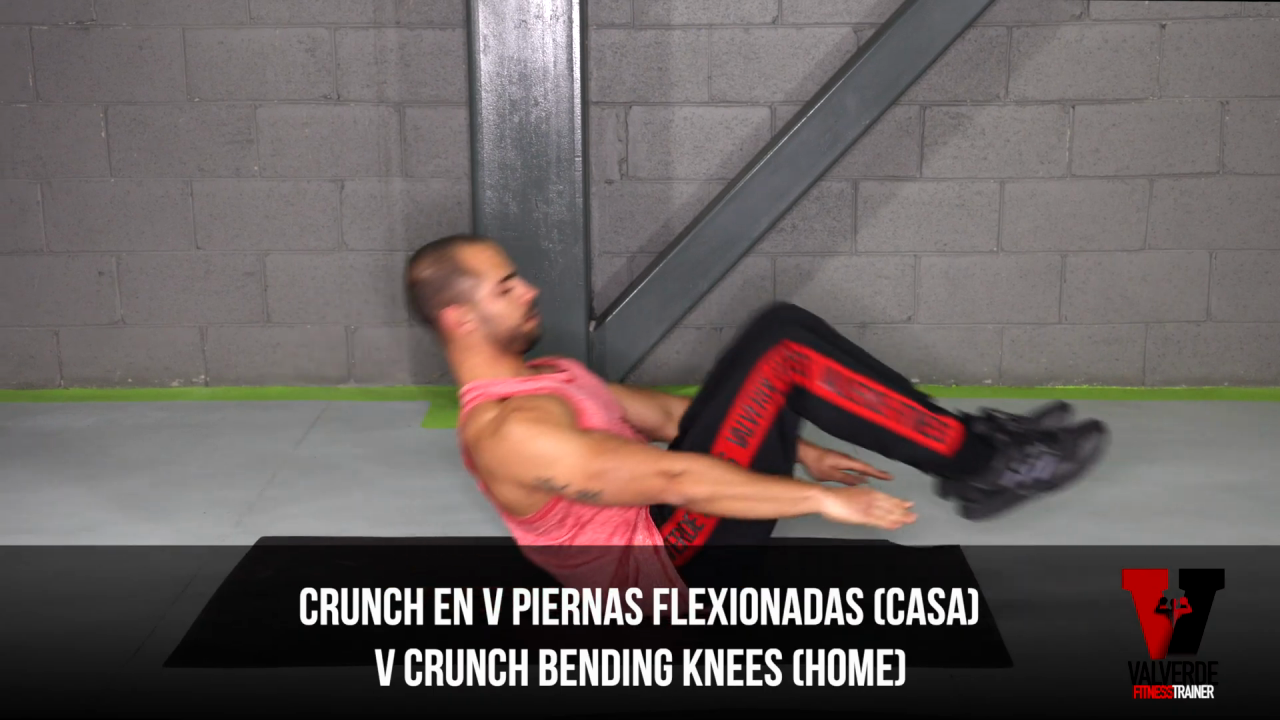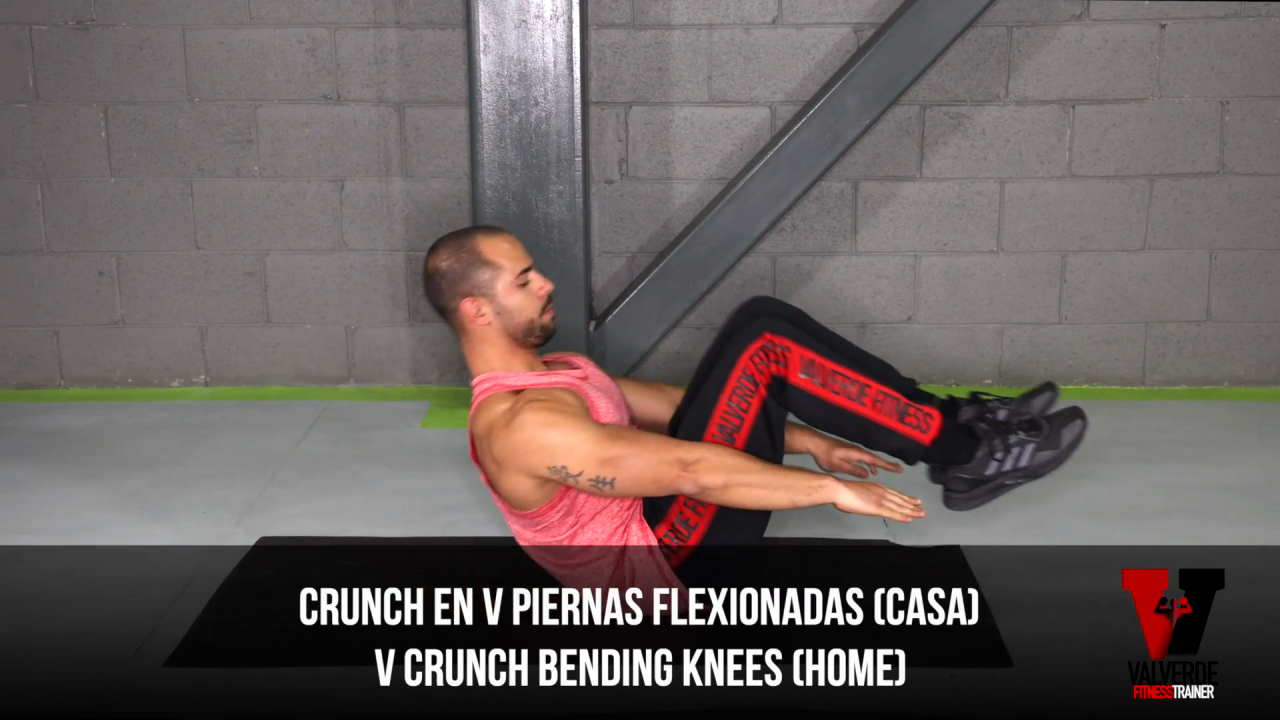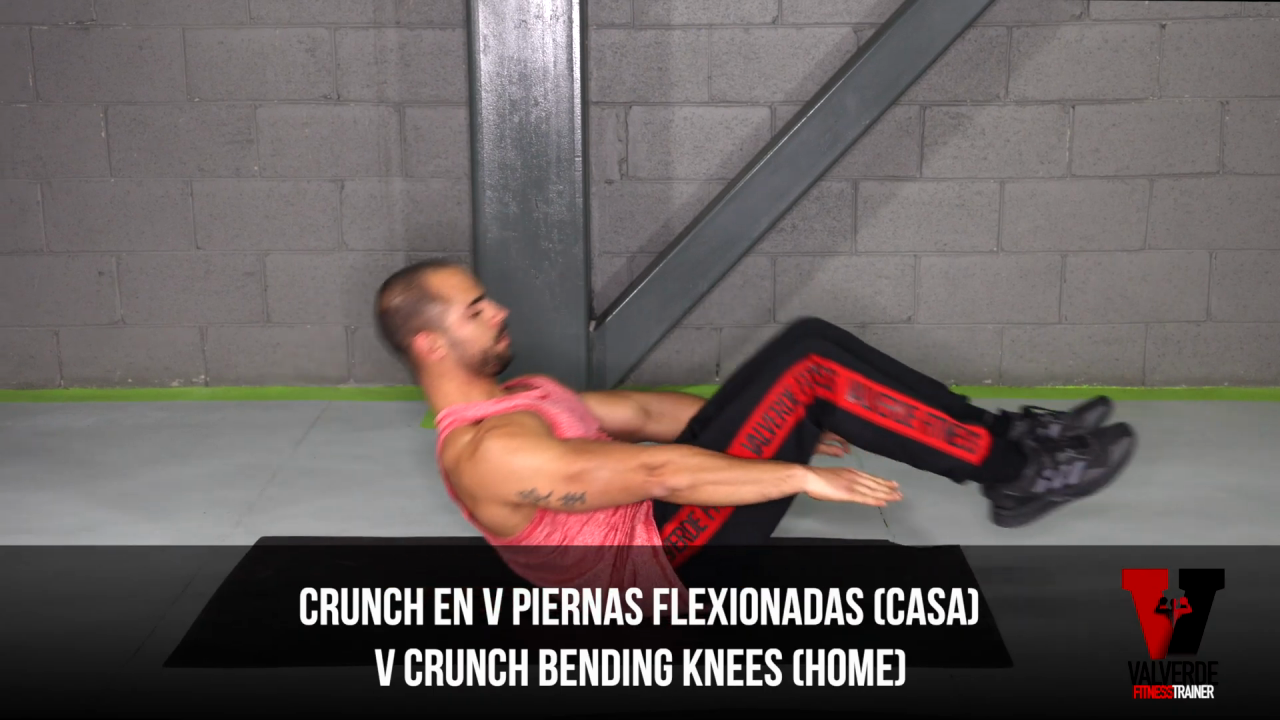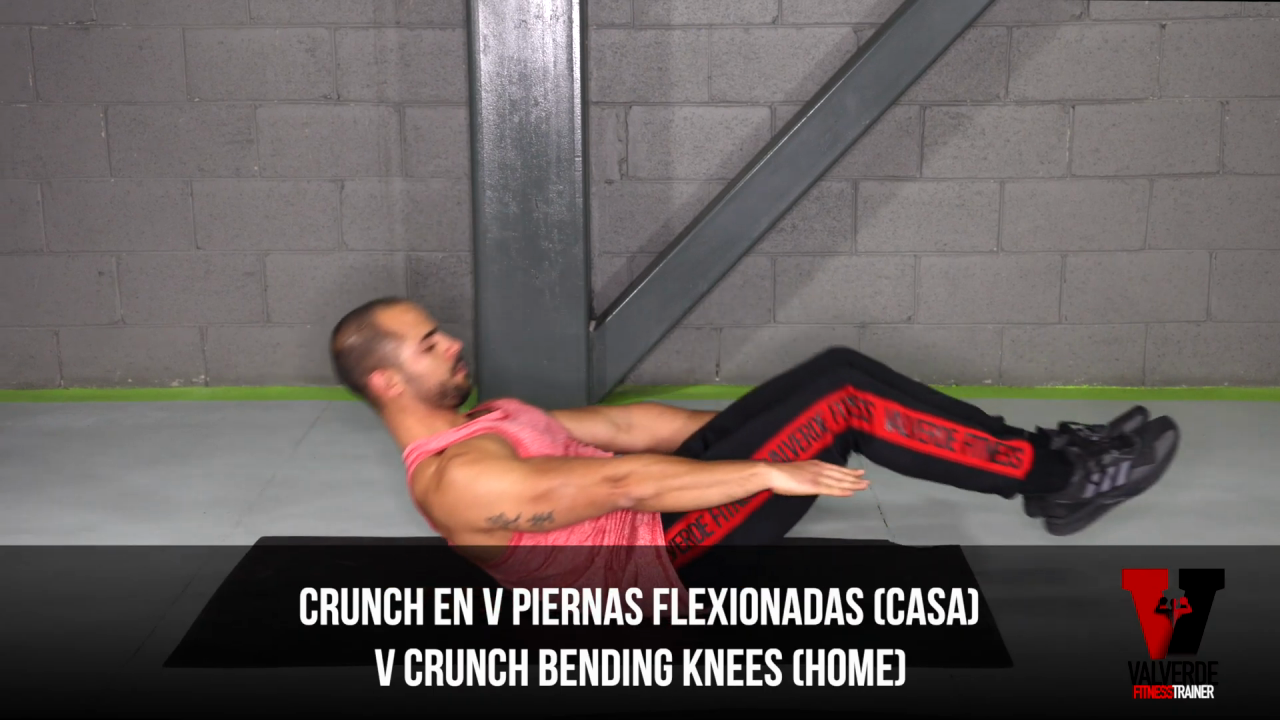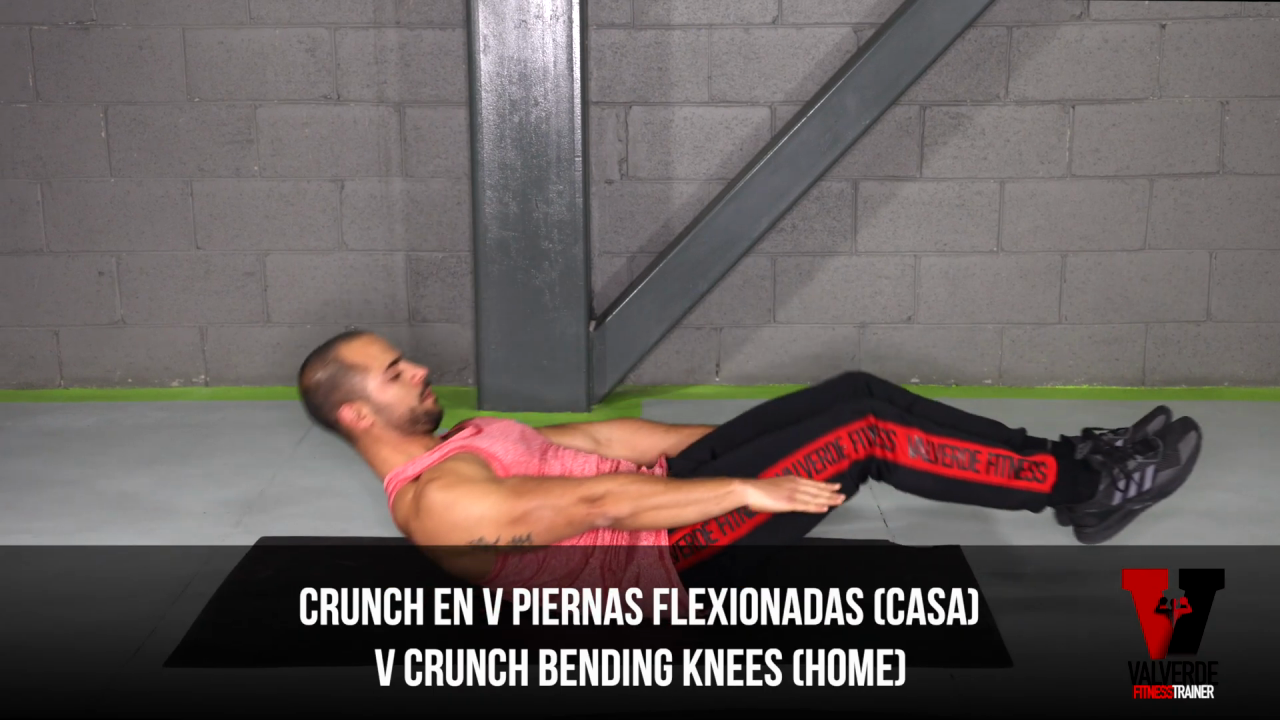
dt=0.2s
person 1, frame 1
left shoulder: (531, 378)
right shoulder: (510, 434)
left elbow: (658, 416)
right elbow: (673, 479)
left wrist: (808, 453)
right wrist: (821, 499)
left hip: (672, 529)
right hip: (671, 563)
left knee: (781, 333)
right knee: (783, 351)
left ankle: (971, 449)
right ankle: (977, 464)
person 1, frame 2
left shoulder: (539, 370)
right shoulder: (520, 428)
left elbow: (668, 407)
right elbow: (684, 469)
left wrist: (802, 434)
right wrist: (830, 489)
left hip: (670, 519)
right hip: (674, 558)
left knee: (764, 325)
right knee: (767, 344)
left ankle: (959, 430)
right ankle: (961, 450)
person 1, frame 3
left shoulder: (507, 399)
right shoulder: (489, 455)
left elbow: (645, 411)
right elbow: (651, 472)
left wrist: (787, 425)
right wrist: (800, 476)
left hip: (666, 512)
right hip: (671, 553)
left knee: (809, 344)
right knee: (810, 366)
left ankle: (1006, 444)
right ankle: (1010, 467)
person 1, frame 4
left shoulder: (476, 425)
right shoulder: (458, 482)
left elbow: (618, 424)
right elbow: (619, 487)
left wrist: (750, 428)
right wrist: (771, 471)
left hip: (664, 507)
right hip: (668, 552)
left knee: (836, 373)
right knee: (841, 401)
left ankle: (1047, 459)
right ankle: (1056, 478)
person 1, frame 5
left shoulder: (455, 448)
right shoulder: (438, 503)
left elbow: (595, 438)
right elbow: (597, 507)
left wrist: (729, 441)
right wrist: (747, 489)
left hip: (667, 492)
right hip: (673, 554)
left knee: (854, 395)
right knee: (863, 433)
left ankle: (1070, 465)
right ankle: (1083, 488)
